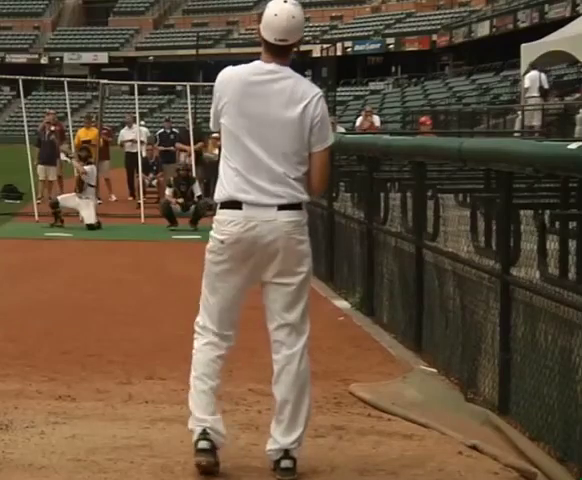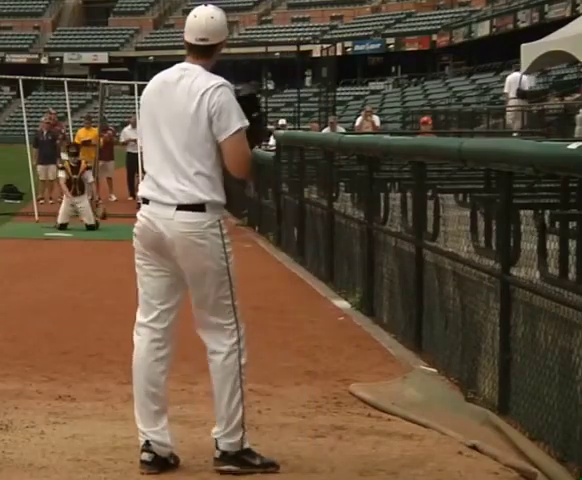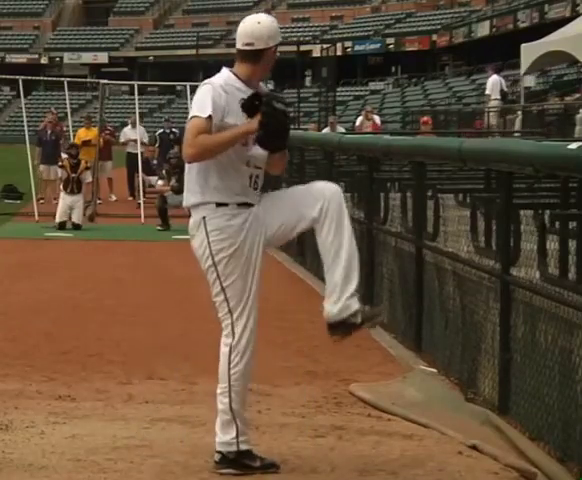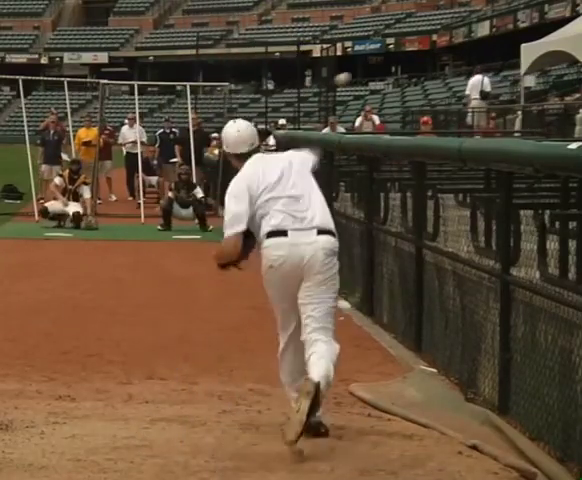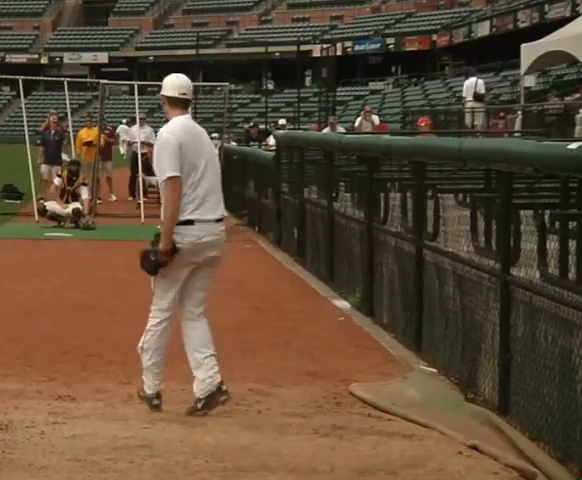
dt=1s
person 1, frame 1
left shoulder: (228, 80)
right shoulder: (311, 96)
right elbow: (318, 182)
left hip: (233, 221)
right hip: (288, 225)
left knee: (212, 331)
right knee: (289, 340)
left ankle: (205, 431)
person 1, frame 2
left shoulder: (153, 86)
right shoulder: (216, 89)
right elbow: (240, 168)
right wrist: (242, 131)
left hip: (150, 217)
right hip: (196, 221)
left knee: (151, 331)
right knee: (222, 335)
person 1, frame 3
left shoulder: (261, 96)
right shoulder: (215, 90)
left elbow: (275, 167)
right elbow: (192, 150)
left wrist: (276, 136)
right wrist: (246, 129)
left hip: (255, 213)
right hip: (218, 222)
left knee: (327, 194)
right knee: (239, 333)
left ankle: (341, 310)
person 1, frame 4
left shoulder: (237, 186)
right shoulder: (289, 159)
left elbow: (226, 253)
right elbow: (310, 154)
left hip: (277, 249)
right hip: (320, 246)
left knee: (290, 335)
right knee: (319, 335)
left ankle: (307, 413)
right ankle: (313, 385)
person 1, frame 5
left shoulder: (168, 133)
right shoulder: (202, 135)
left elbow: (172, 190)
left wrist: (165, 239)
left hip: (186, 233)
right hip: (214, 231)
left knee: (161, 311)
right knee: (194, 313)
left ankle: (152, 389)
right ankle: (208, 386)
